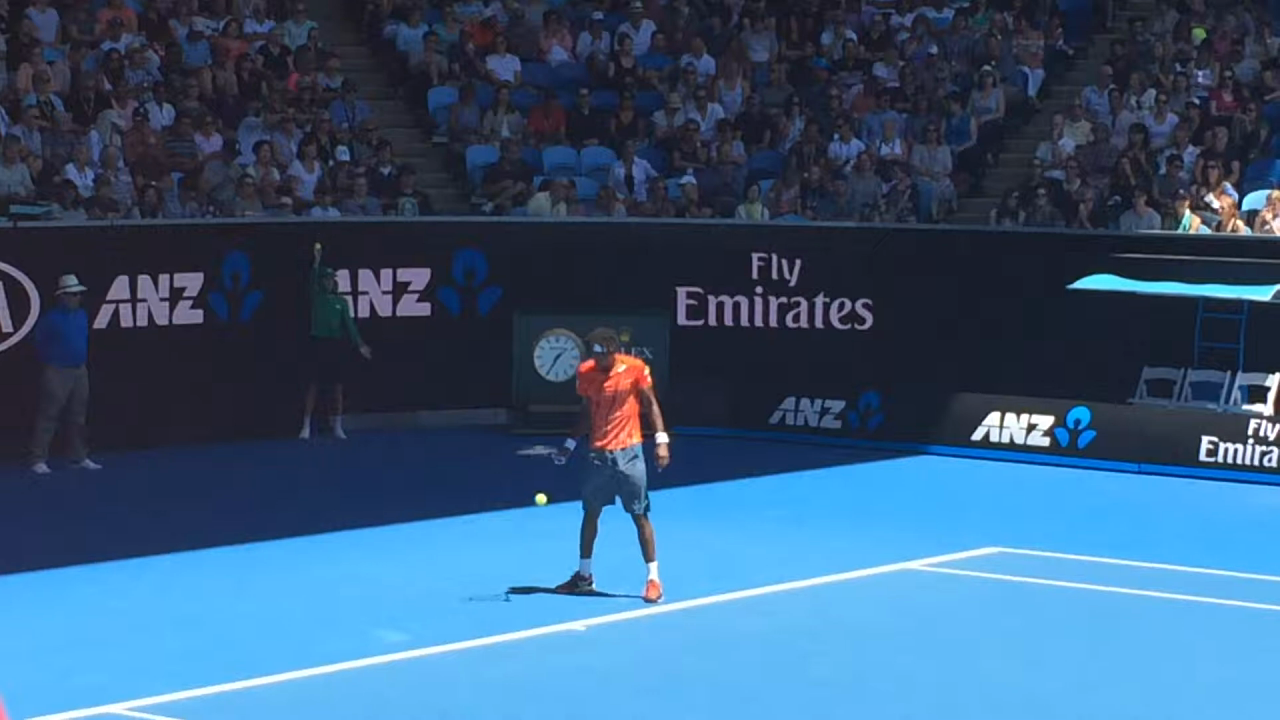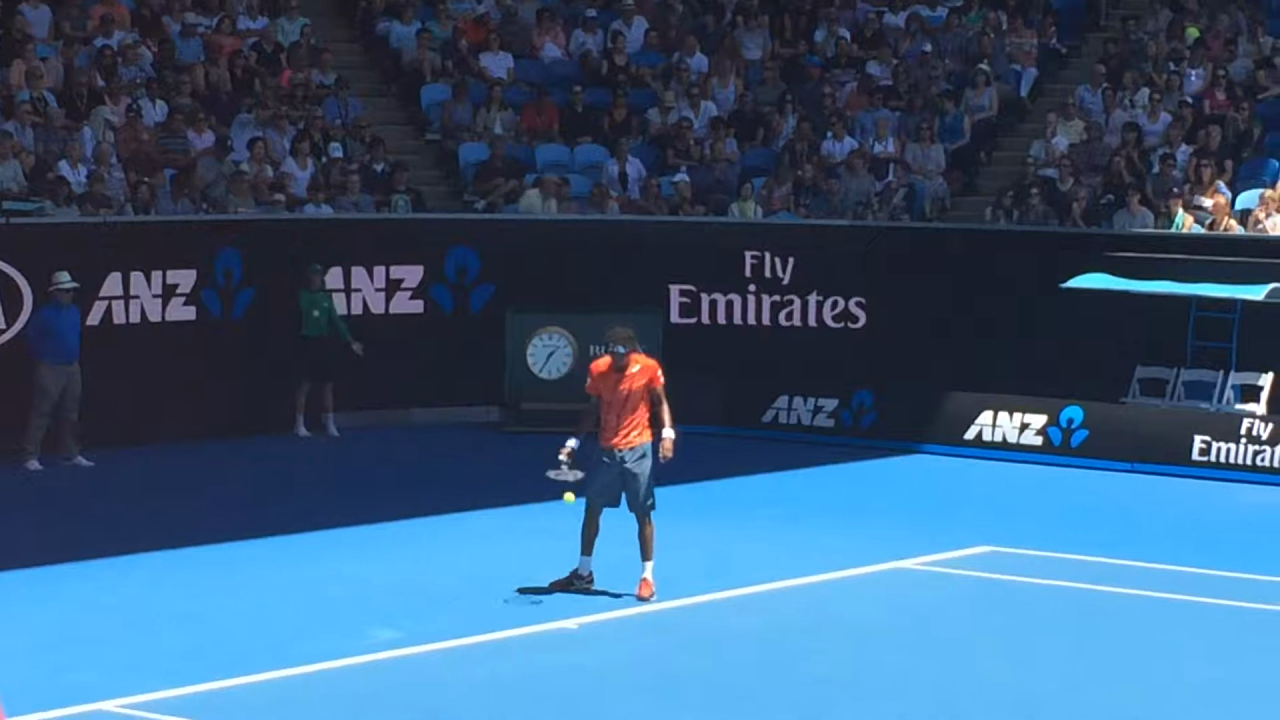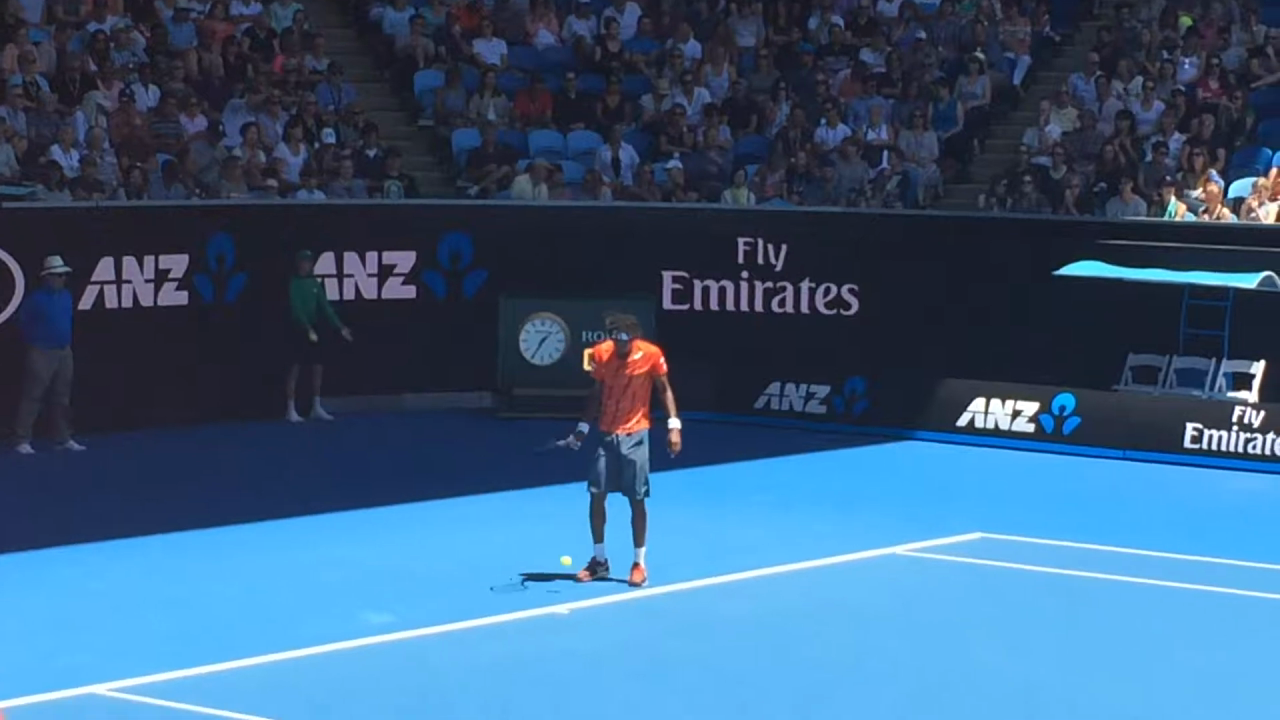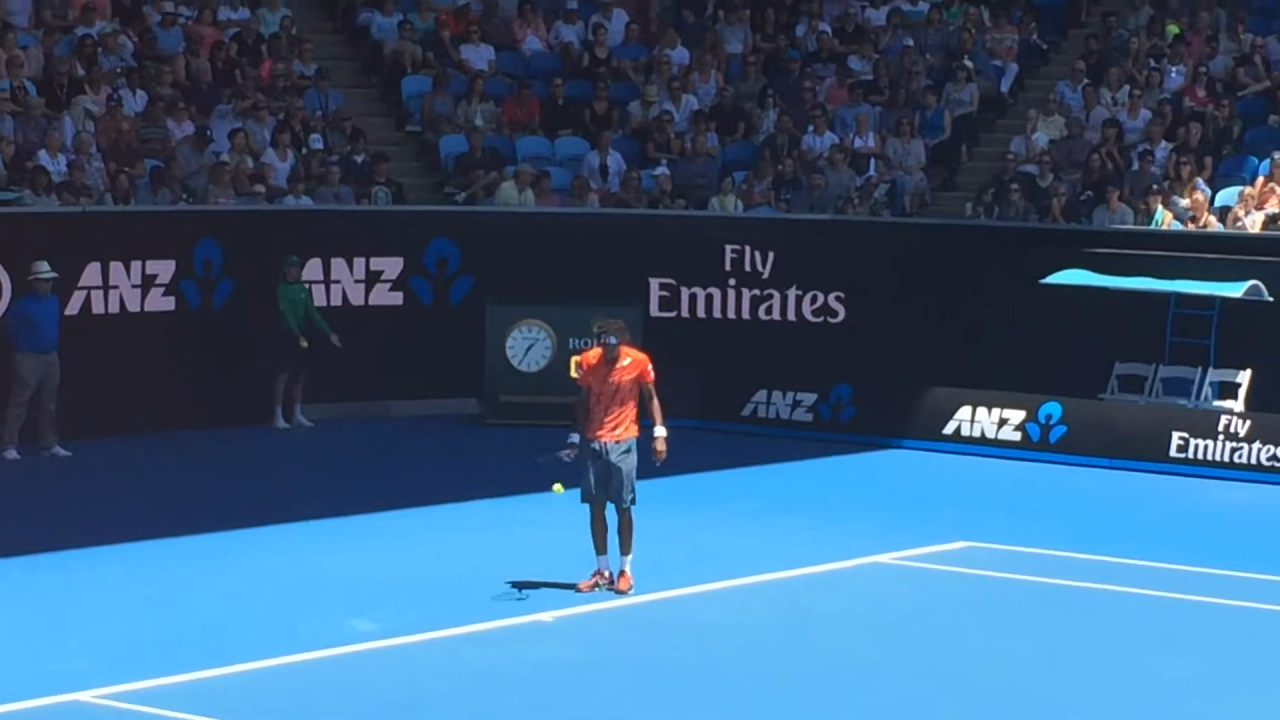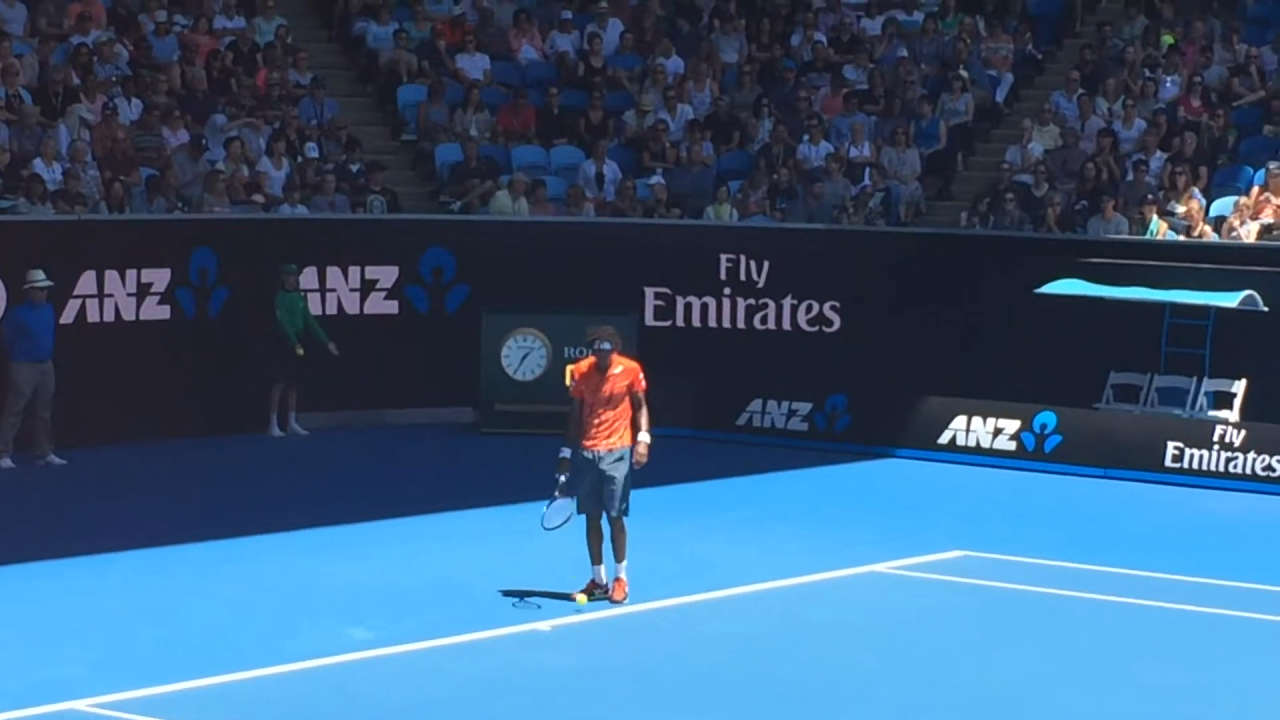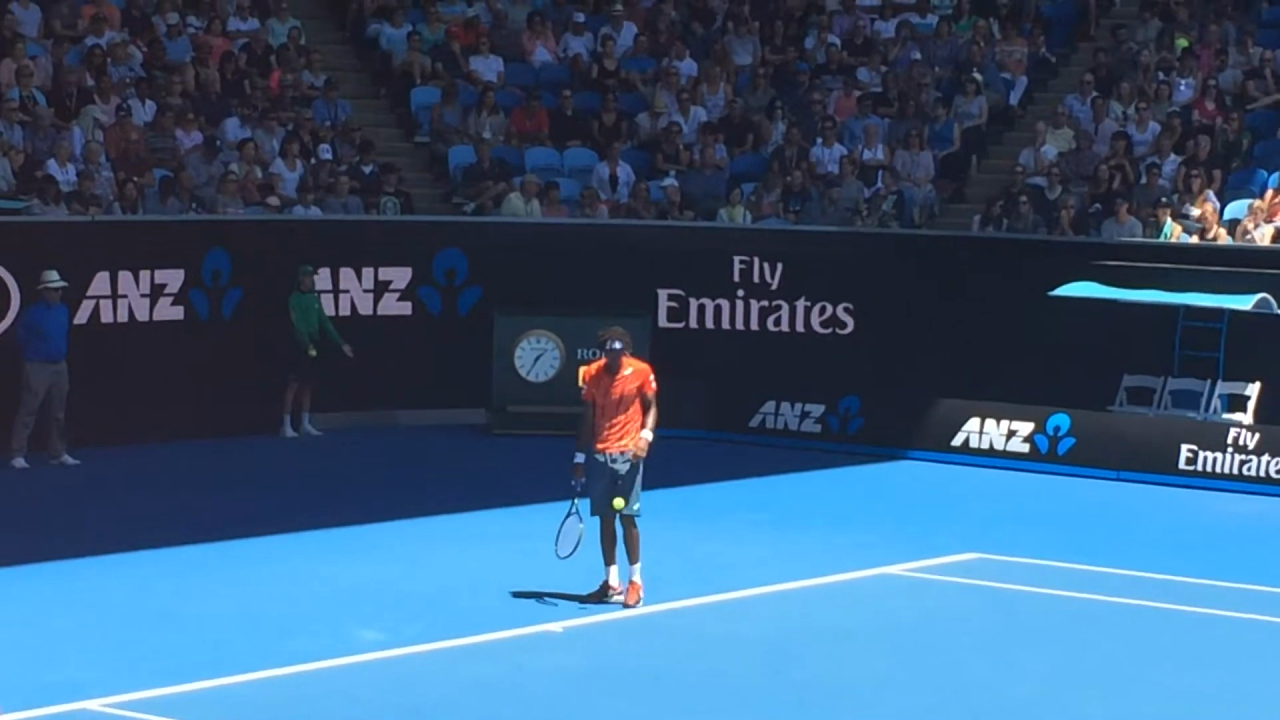
dt=0.2s
person 1, frame 1
left shoulder: (635, 368)
right shoulder: (585, 372)
left elbow: (651, 404)
left wrist: (662, 439)
right wrist: (570, 444)
left hip: (629, 451)
right hip: (599, 453)
left knee: (640, 515)
right knee: (590, 512)
left ankle: (653, 579)
right ankle: (584, 575)
person 1, frame 2
left shoulder: (649, 368)
right shoulder: (597, 369)
left elbow: (661, 402)
right elbow: (593, 410)
left wrist: (668, 434)
right wrist: (574, 443)
left hip: (638, 450)
right hip: (608, 450)
left knee: (643, 514)
right knee: (592, 509)
left ankle: (647, 577)
right ankle: (583, 573)
person 1, frame 3
left shoulder: (651, 355)
right shoulder: (600, 353)
left elbow: (665, 390)
right elbow: (597, 393)
left wrist: (674, 424)
right wrist: (583, 427)
left hip: (635, 436)
right hip: (607, 435)
left knee: (636, 499)
right knee: (596, 495)
left ankle: (639, 562)
right ankle: (599, 560)
person 1, frame 4
left shoulder: (639, 361)
right shoulder: (587, 360)
left elbow: (651, 398)
right elbow: (584, 401)
left wrist: (660, 433)
right wrist: (575, 437)
left hip: (623, 443)
right hip: (594, 443)
left knee: (623, 507)
right knee: (595, 507)
left ankle: (625, 570)
right ankle: (603, 572)
person 1, frame 5
left shoulder: (631, 370)
right shoulder: (579, 371)
left elbow: (640, 406)
right elbow: (576, 413)
left wrist: (643, 438)
right wrist: (566, 453)
left hip: (617, 452)
right hip: (586, 452)
left knee: (615, 516)
right knee: (591, 516)
left ankle: (620, 578)
right ankle: (598, 581)
person 1, frame 6
left shoulder: (642, 372)
right shoulder: (591, 374)
left elbow: (651, 407)
right elbow: (588, 418)
left wrist: (646, 436)
right wrist: (580, 458)
left hip: (628, 453)
right hip: (599, 455)
left knee: (627, 516)
right knee: (605, 518)
left ankle: (635, 580)
right ankle: (612, 583)
person 2, frame 1
left shoulder: (82, 315)
right shoulder: (51, 318)
right elbow: (40, 342)
right wrist: (51, 362)
left hip: (80, 371)
right hip: (57, 372)
left knee: (78, 417)
right knee: (49, 417)
left ankle: (79, 458)
right ankle: (39, 460)
person 2, frame 2
left shoulder: (75, 312)
right shoulder: (44, 314)
right elbow: (33, 339)
right wrist: (44, 358)
left hip: (73, 368)
right hip: (50, 369)
left knee: (70, 414)
right knee: (41, 413)
left ankle: (72, 454)
right ankle: (31, 457)
person 2, frame 3
left shoulder: (67, 296)
right shoulder: (36, 299)
right elbow: (25, 323)
right wrist: (36, 342)
left hip: (64, 352)
right hip: (42, 353)
left knee: (62, 398)
right knee: (33, 397)
left ankle: (64, 439)
right ankle: (23, 441)
person 2, frame 4
left shoulder: (54, 302)
right shoulder: (23, 304)
right elbow: (12, 328)
right wrist: (23, 347)
left hip: (51, 357)
right hip: (28, 358)
left knee: (48, 404)
right knee: (19, 403)
left ankle: (50, 444)
right ankle: (9, 446)
person 2, frame 5
left shoulder: (49, 310)
right shoulder: (18, 312)
right wrist: (18, 355)
left hip: (46, 366)
right hip: (23, 367)
left knee: (44, 412)
left ankle: (44, 453)
person 2, frame 6
left shoulder: (63, 311)
right shoulder: (32, 313)
right elbow: (21, 337)
right wrist: (32, 356)
left hip: (60, 366)
right hip: (37, 367)
left knee: (58, 412)
right knee: (28, 411)
left ankle: (58, 453)
right ankle: (17, 455)
person 3, frame 1
left shoulder: (341, 301)
right shoulder: (317, 296)
left elbow: (349, 324)
right elbow: (313, 281)
left wrist: (359, 344)
right wrist: (317, 261)
left hip: (337, 345)
right hip: (318, 344)
left knee: (338, 388)
right knee: (313, 387)
left ankle: (338, 427)
right ankle: (306, 427)
person 3, frame 2
left shoulder: (327, 298)
right shoulder: (304, 296)
left elbow: (337, 321)
right elbow: (303, 307)
left wrist: (351, 341)
right wrist: (311, 313)
left hip: (326, 343)
right hip: (309, 343)
left knee: (327, 385)
right knee: (305, 384)
left ankle: (330, 424)
right ankle: (300, 425)
person 3, frame 3
left shoulder: (315, 283)
right shoulder: (294, 283)
left elbow: (325, 307)
right elbow: (296, 308)
left wrist: (340, 327)
right wrist: (308, 329)
left hip: (314, 329)
right hip: (299, 330)
left knee: (318, 368)
right knee: (294, 370)
left ankle: (316, 408)
right ankle: (291, 410)
person 3, frame 4
left shoulder: (302, 289)
right shoulder: (282, 290)
left elbow: (312, 313)
right elbow: (287, 315)
left wrist: (328, 333)
right wrist: (297, 336)
left hip: (302, 335)
right hip: (288, 336)
left knee: (300, 376)
right knee: (283, 376)
left ankle: (297, 415)
right ankle: (278, 417)
person 3, frame 5
left shoulder: (300, 297)
right shoulder: (280, 298)
left elbow: (310, 321)
right elbow: (284, 323)
left wrist: (326, 341)
right wrist: (294, 343)
left hip: (299, 344)
right hip: (285, 345)
left knee: (293, 384)
right knee: (279, 384)
left ankle: (292, 423)
right ankle: (273, 425)
person 3, frame 6
left shoulder: (314, 298)
right shoulder: (295, 299)
left elbow: (325, 323)
right elbow: (298, 325)
left wrist: (341, 343)
right wrist: (307, 345)
left hip: (313, 346)
right hip: (299, 346)
left knee: (308, 385)
right knee: (294, 384)
left ankle: (305, 424)
right ankle: (286, 426)
